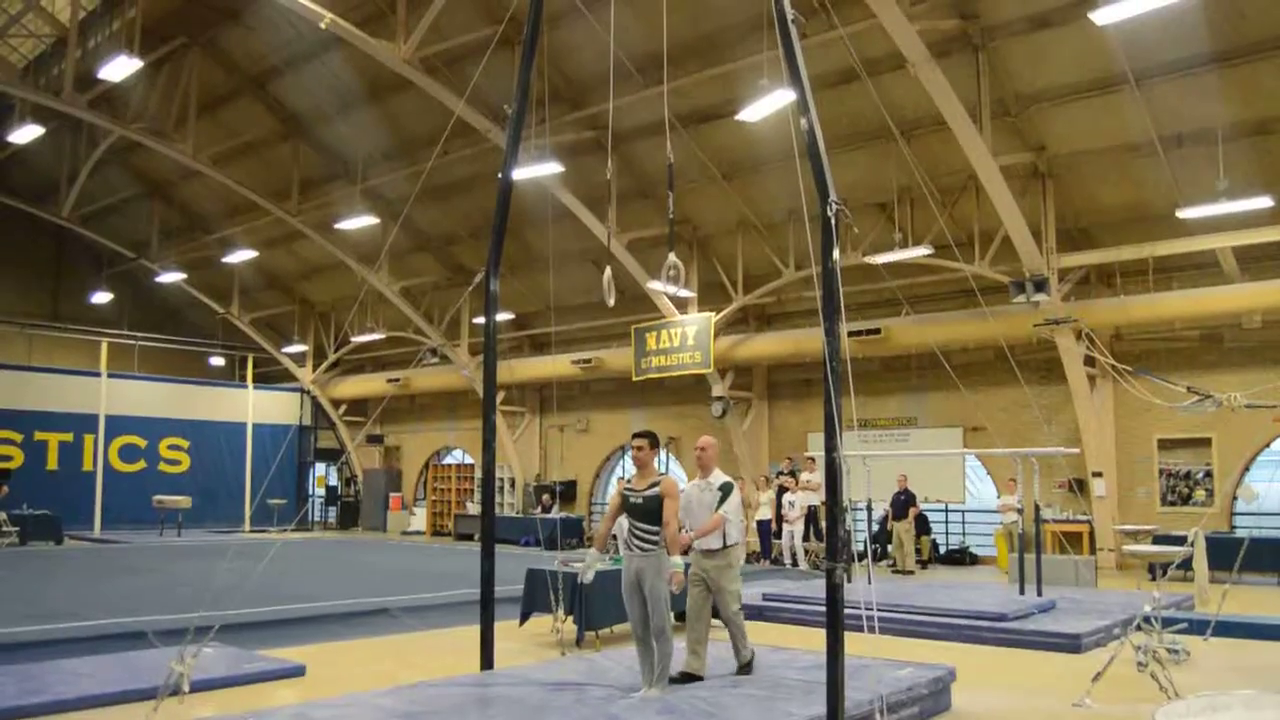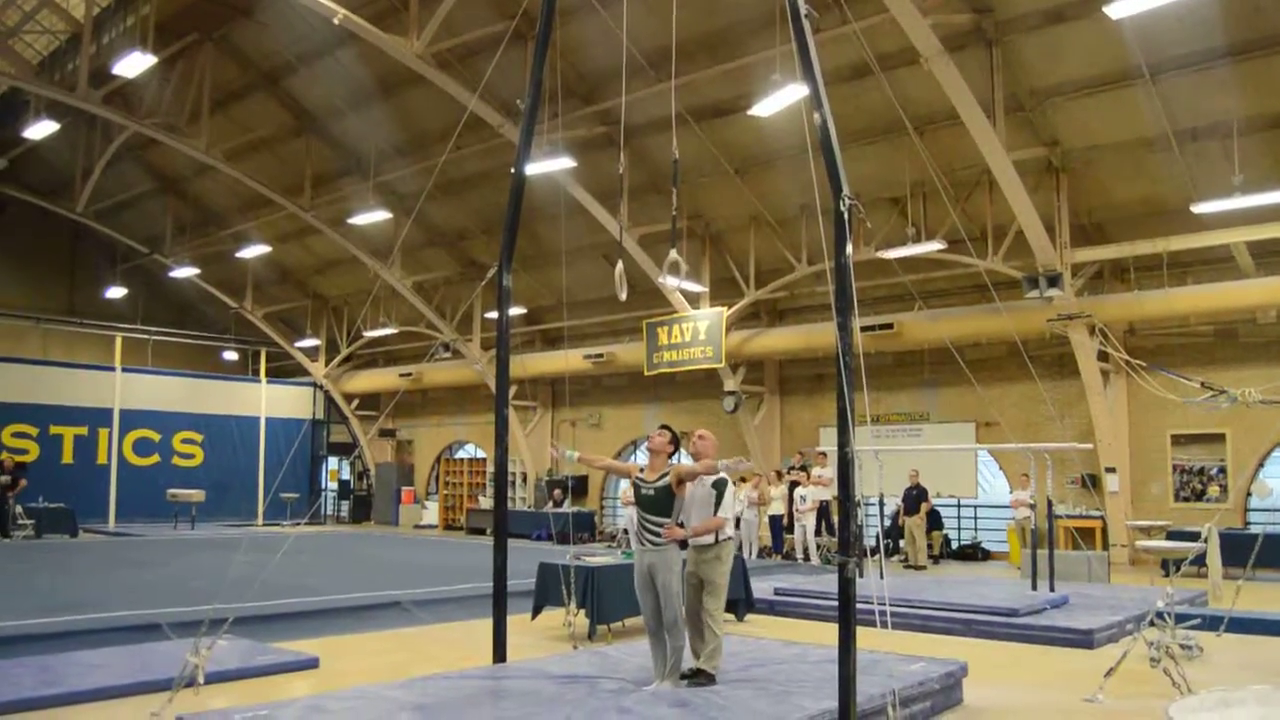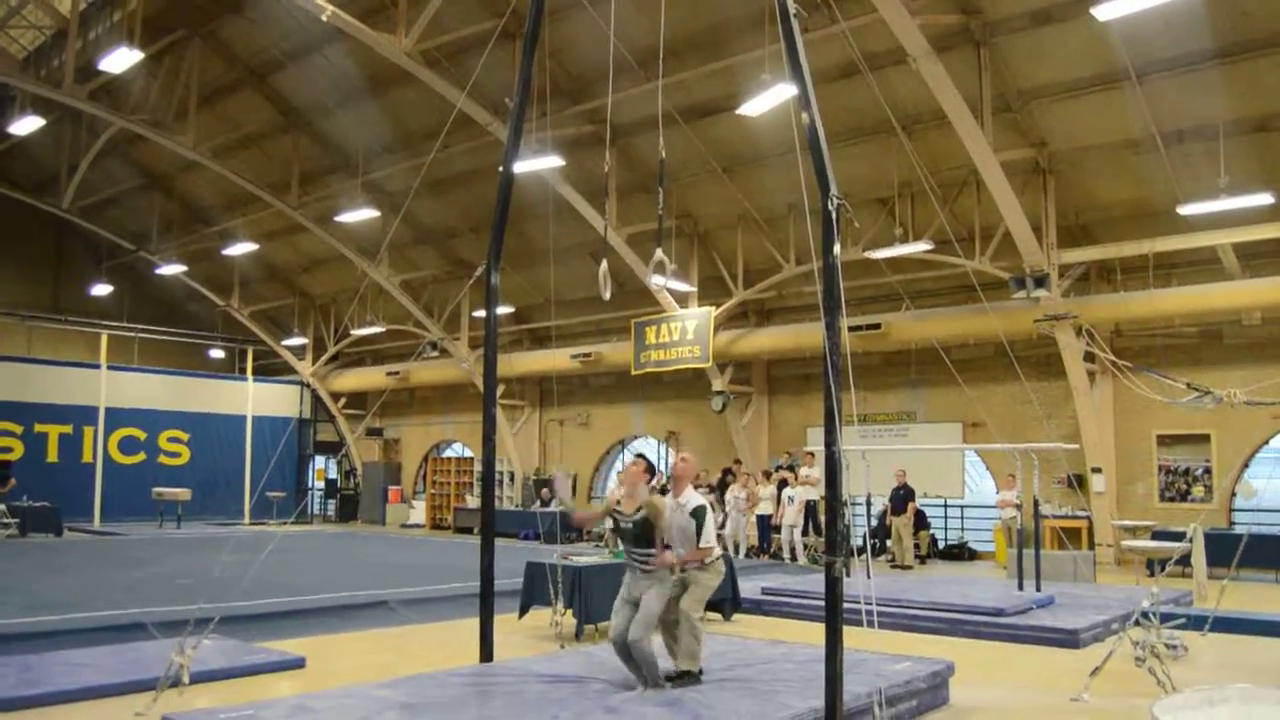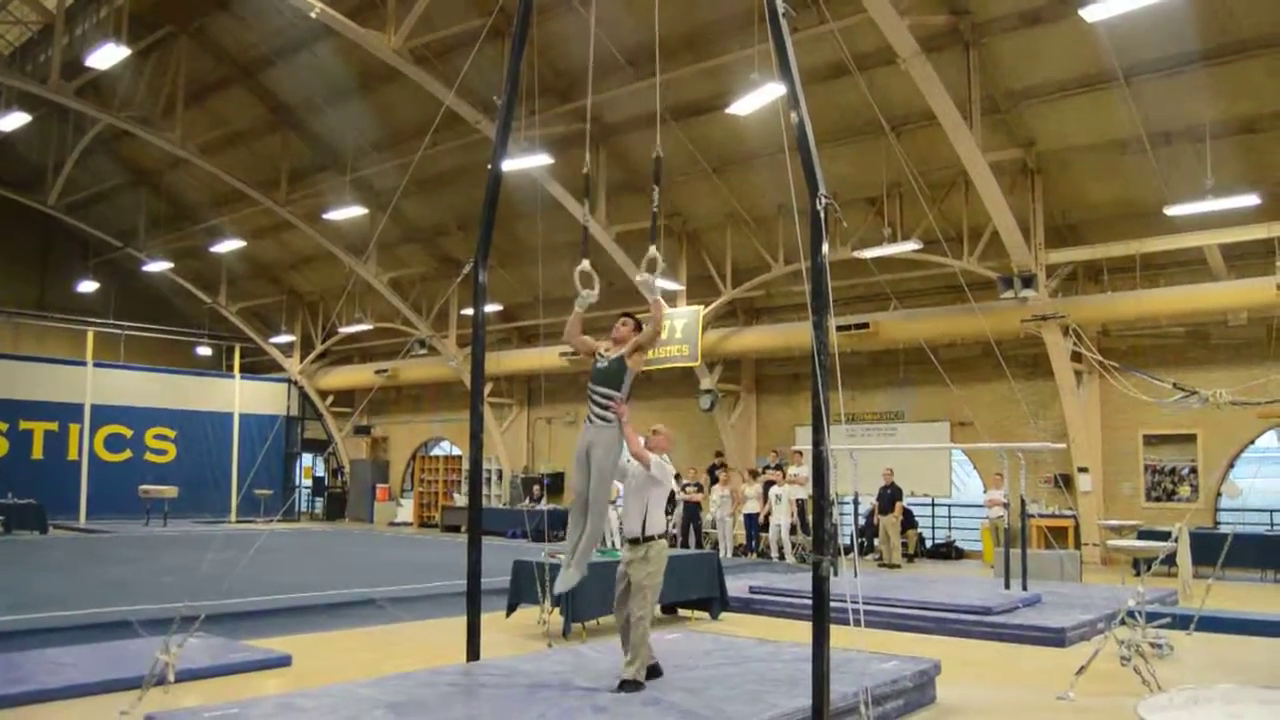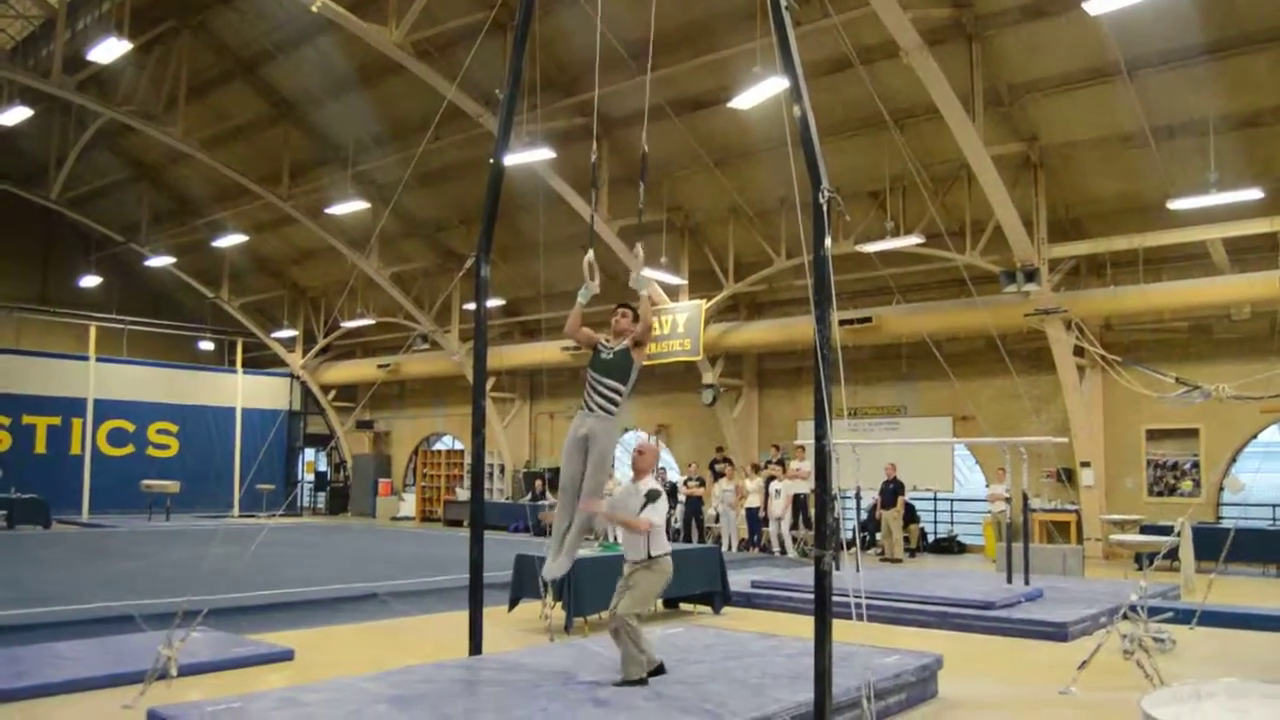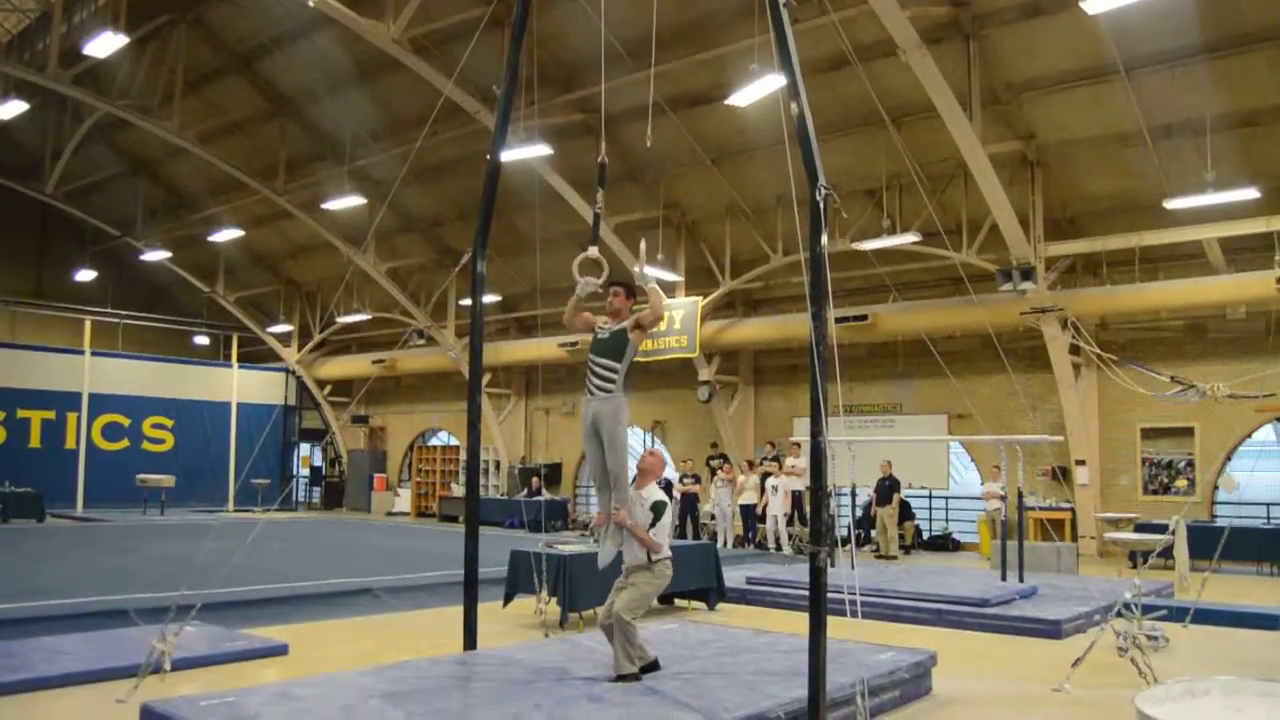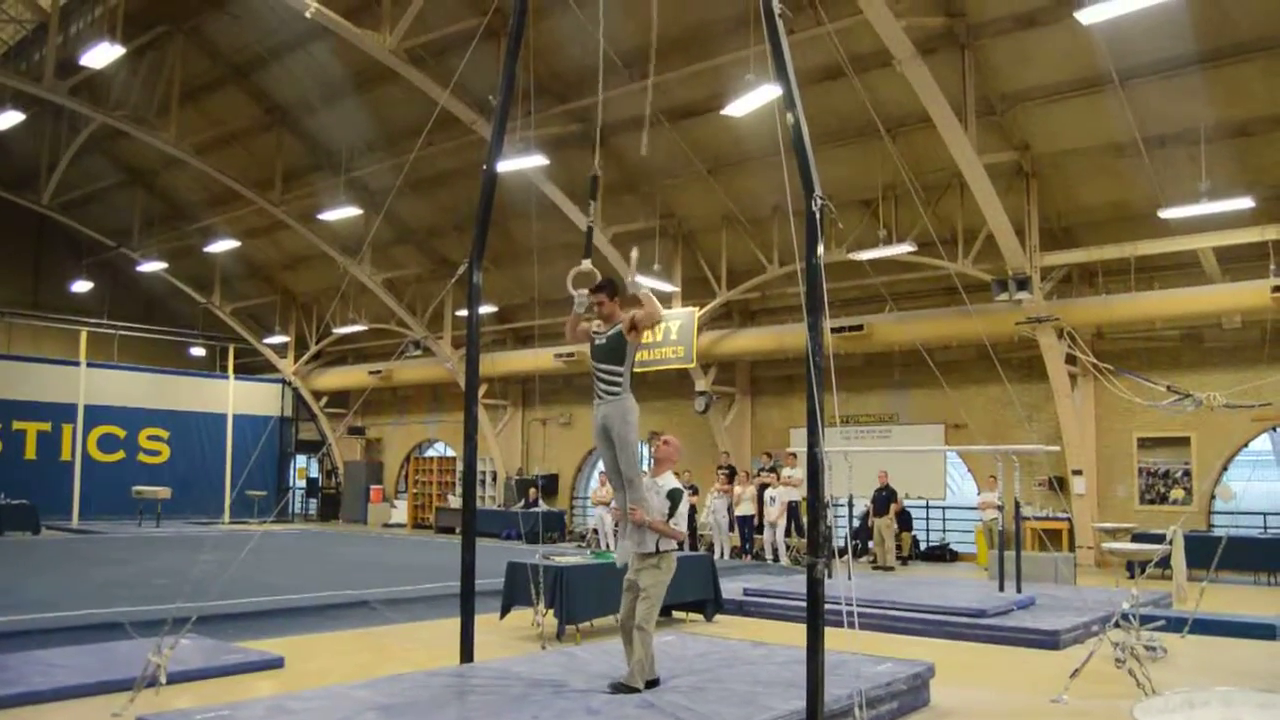
dt=0.7s
person 1, frame 1
left shoulder: (666, 485)
right shoulder: (625, 486)
left elbow: (670, 525)
right elbow: (608, 522)
left wrist: (676, 564)
right wrist: (593, 556)
left hip: (655, 561)
right hip: (630, 561)
left knee: (660, 628)
right knee: (639, 629)
left ankle: (659, 685)
right ankle: (647, 683)
person 1, frame 2
left shoulder: (676, 473)
right shoulder: (634, 471)
left elbow: (700, 468)
right elbow: (601, 462)
left wrist: (723, 465)
right wrist: (570, 455)
left hip: (665, 555)
right hip: (641, 555)
left knee: (672, 621)
right knee: (651, 623)
left ankle: (672, 678)
right ankle: (659, 676)
person 1, frame 3
left shoulder: (652, 505)
right shoulder: (614, 503)
left elbow: (662, 512)
right elbow: (584, 521)
left wrist: (644, 498)
left hip: (656, 584)
right hip: (631, 582)
left knee: (637, 639)
right knee: (617, 636)
left ankle: (655, 683)
right ankle: (645, 681)
person 1, frame 4
left shoulder: (634, 351)
right shoulder: (598, 349)
left elbow: (657, 327)
right elbow: (570, 336)
left wrist: (652, 292)
right wrist: (581, 304)
left hip: (608, 433)
right hip: (587, 431)
left knee: (597, 503)
right knee: (578, 502)
left ankle: (578, 564)
right ankle: (568, 563)
person 1, frame 5
left shoulder: (637, 344)
right shoulder: (598, 340)
left elbow: (648, 324)
right elbow: (570, 330)
left wrist: (642, 288)
right wrist: (583, 297)
left hip: (605, 425)
right hip: (581, 420)
left knee: (590, 492)
right knee: (567, 488)
left ankle: (568, 552)
right ankle: (555, 550)
person 1, frame 6
left shoulder: (635, 324)
right shoulder: (598, 323)
left elbow: (659, 313)
right elbow: (569, 320)
left wrist: (648, 284)
right wrist: (581, 292)
left hip: (612, 405)
right hip: (589, 404)
left knee: (617, 472)
right knee: (597, 475)
left ankle: (617, 532)
right ankle: (606, 530)
person 1, frame 7
left shoulder: (631, 322)
right shoulder: (595, 326)
left elbow: (655, 316)
right elbow: (570, 335)
left wrist: (637, 289)
right wrist: (579, 307)
left hip: (621, 407)
right hip: (599, 409)
left knee: (629, 473)
right knee: (613, 476)
left ankle: (635, 532)
right ankle: (623, 532)
person 2, frame 1
left shoulder: (726, 485)
right shoulder: (690, 488)
left elbow: (718, 520)
right elbow: (677, 518)
left wrist: (690, 537)
left hip: (724, 555)
right hip: (699, 556)
left knee: (729, 610)
right knee: (695, 612)
left ankle: (745, 655)
right ankle: (694, 668)
person 2, frame 2
left shoulder: (720, 481)
left elbow: (719, 521)
right elbow: (678, 513)
left wrist: (685, 533)
left hip: (717, 550)
right hip: (694, 550)
left knee: (711, 610)
right knee: (692, 610)
left ankle: (708, 670)
right ankle: (700, 663)
person 2, frame 3
left shoulder: (698, 507)
right shoulder: (664, 505)
left elbow: (706, 550)
left wrist: (673, 560)
left hip: (709, 568)
right hip: (685, 568)
left knee: (688, 610)
right knee: (666, 614)
left ankle: (691, 669)
right ankle: (685, 666)
person 2, frame 4
left shoulder: (662, 469)
right shoulder: (632, 469)
left elbow: (637, 451)
left wrist: (624, 420)
left hip: (651, 548)
right hip: (630, 546)
left knee: (639, 613)
right knee: (623, 610)
left ankle: (633, 675)
right ankle: (648, 663)
person 2, frame 5
left shoulder: (654, 493)
right shoulder: (624, 490)
left elbow: (641, 526)
right elbow: (598, 512)
left wrist: (605, 512)
left hip: (655, 566)
right hip: (633, 566)
left knee: (626, 614)
right knee: (615, 618)
left ankle: (635, 673)
right ankle: (650, 664)
person 2, frame 6
left shoulder: (658, 502)
right shoulder: (626, 494)
left elbow: (655, 545)
right elbow: (615, 528)
left wrist: (627, 523)
right wrist: (606, 520)
left hip: (654, 570)
right hip: (631, 569)
left knee: (622, 611)
right knee: (606, 618)
left ankle: (628, 670)
right ankle: (645, 660)
person 2, frame 7
left shoulder: (674, 490)
right shoulder: (640, 483)
left elbow: (679, 533)
left wrist: (645, 520)
right wrist: (623, 516)
left hip: (659, 561)
right hip: (636, 558)
left knee: (643, 620)
right knee: (627, 619)
left ankle: (634, 680)
right ankle: (647, 675)
